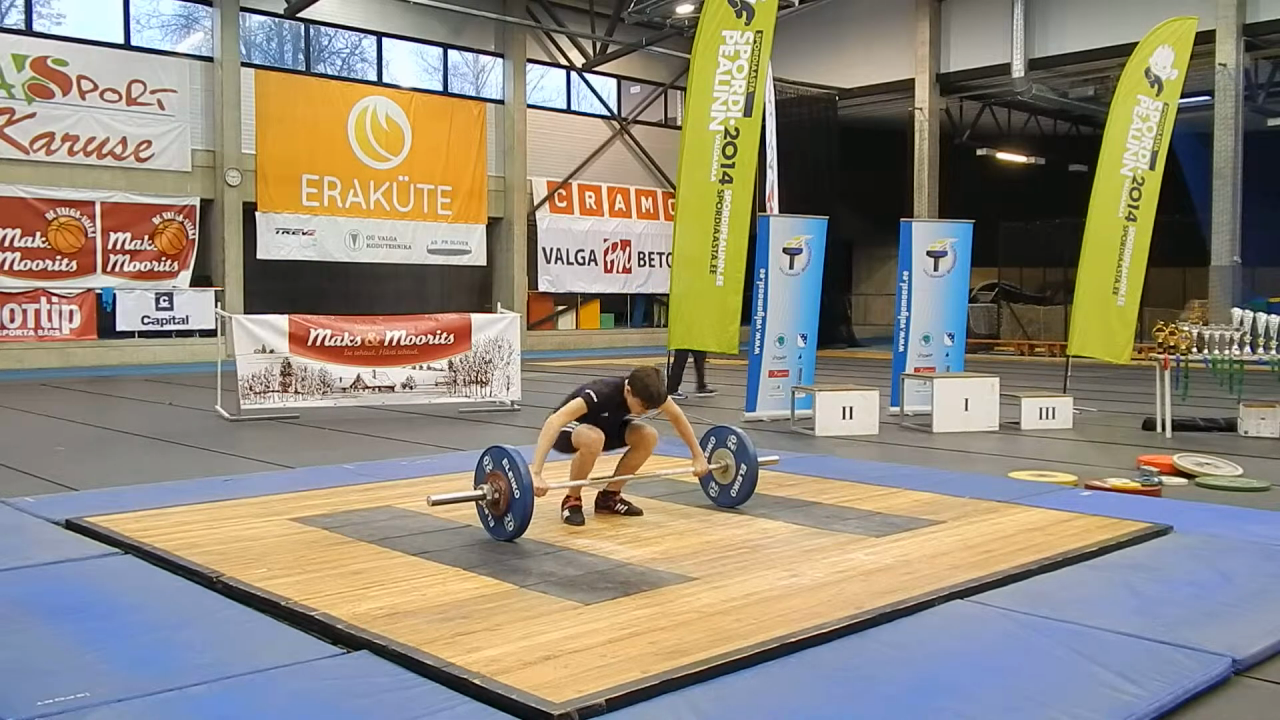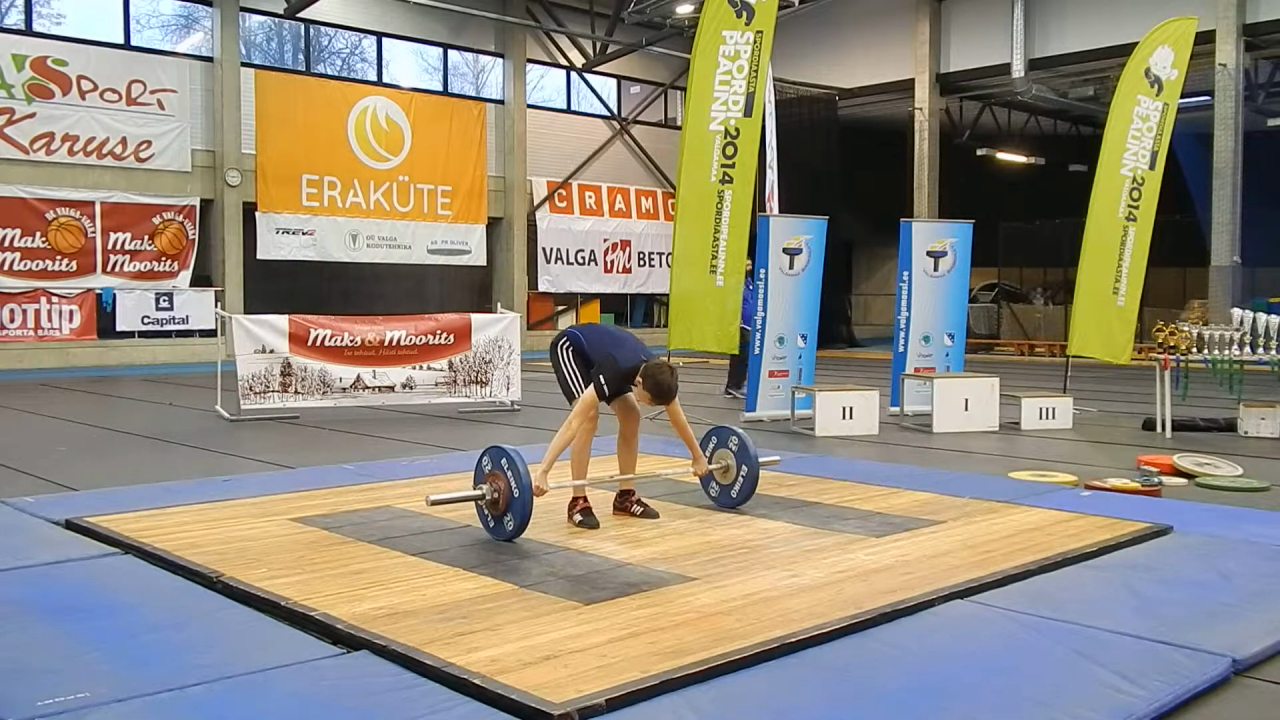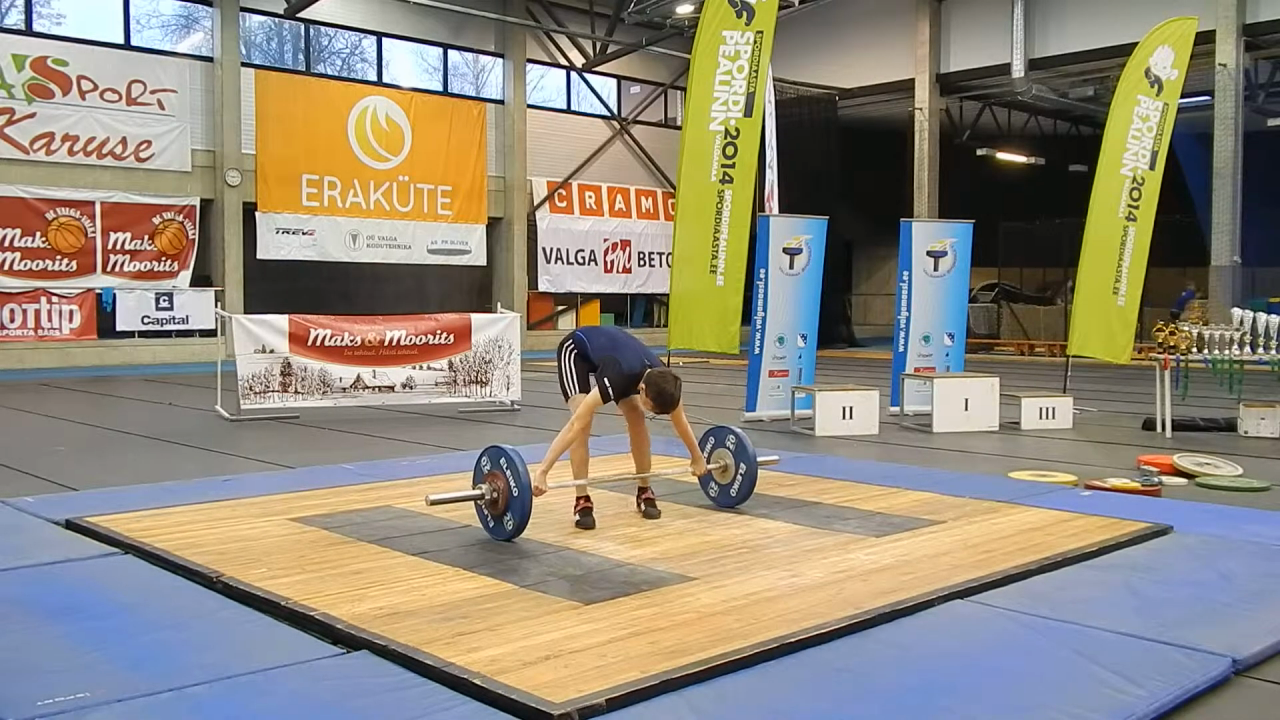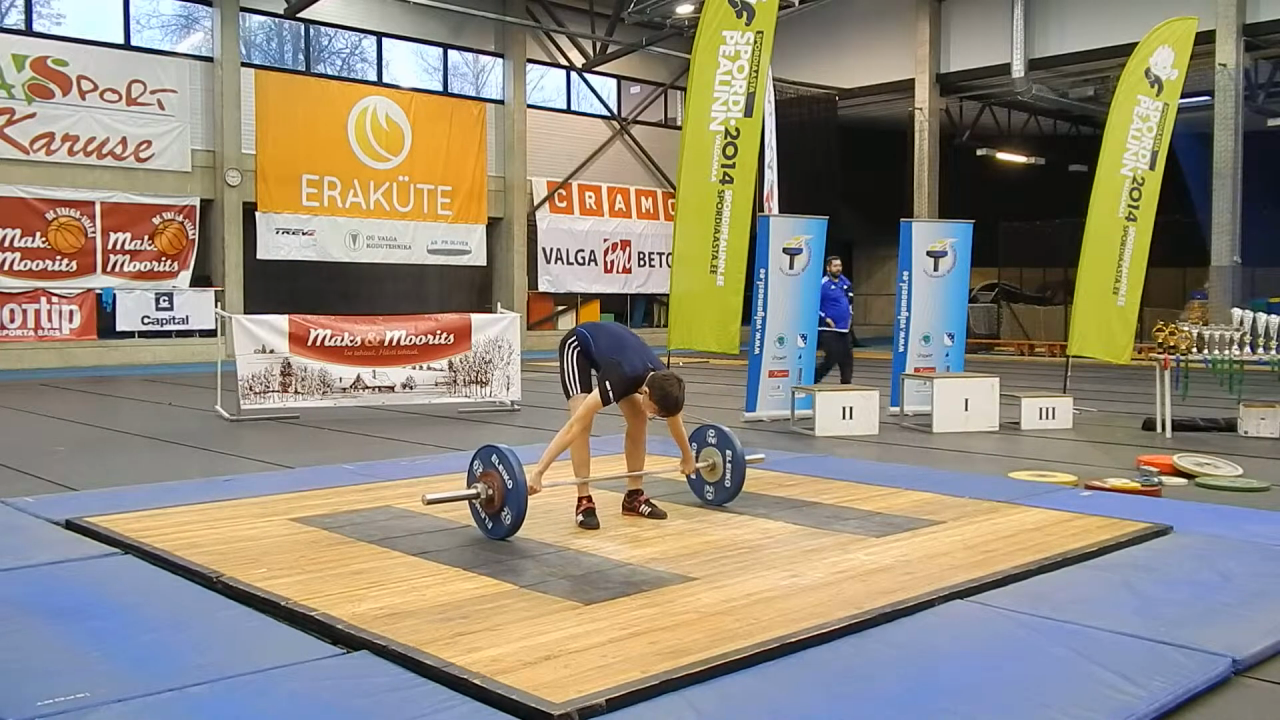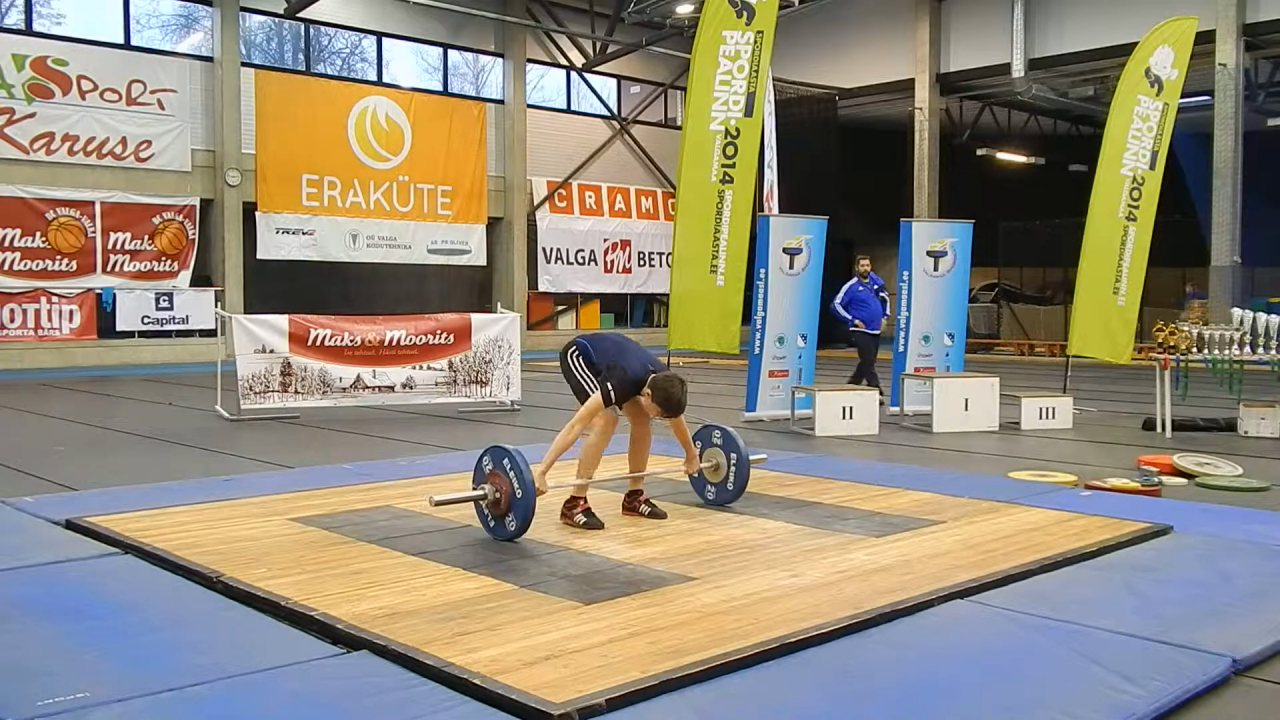
dt=0.5s
person 1, frame 1
left shoulder: (646, 393)
right shoulder: (602, 394)
left elbow: (677, 417)
right elbow: (553, 423)
left wrist: (698, 456)
right wrist: (536, 473)
right hip: (567, 430)
left knee: (648, 436)
right knee: (593, 439)
left ankle: (609, 495)
right ankle: (572, 500)
person 1, frame 2
left shoulder: (658, 375)
right shoulder: (615, 372)
left elbow: (678, 418)
right elbow: (574, 423)
left wrist: (698, 457)
right wrist: (542, 472)
left hip: (599, 347)
right hip: (570, 346)
left knee: (631, 418)
right knee: (589, 417)
left ankle: (625, 496)
right ankle: (578, 503)
person 1, frame 3
left shoulder: (662, 381)
right shoulder: (618, 377)
left elbow: (680, 421)
right elbow: (575, 424)
left wrist: (697, 457)
right wrist: (542, 471)
left hip: (608, 345)
right hip: (576, 349)
left knee: (637, 418)
right knee: (583, 421)
left ankle: (645, 491)
right ankle: (582, 500)
person 1, frame 4
left shoulder: (664, 382)
right shoulder: (621, 379)
left elbow: (675, 421)
right elbow: (573, 427)
left wrist: (688, 457)
right wrist: (538, 472)
left hip: (609, 339)
right hip: (578, 344)
left knee: (638, 418)
right knee: (583, 422)
left ankle: (634, 496)
right ankle: (584, 502)
person 1, frame 5
left shoulder: (665, 383)
right shoulder: (622, 381)
left elbow: (678, 420)
right elbow: (576, 426)
left wrist: (692, 456)
right wrist: (541, 471)
left hip: (606, 352)
right hip: (578, 354)
left knee: (642, 419)
right knee: (606, 420)
left ankle: (634, 496)
right ankle: (576, 502)
